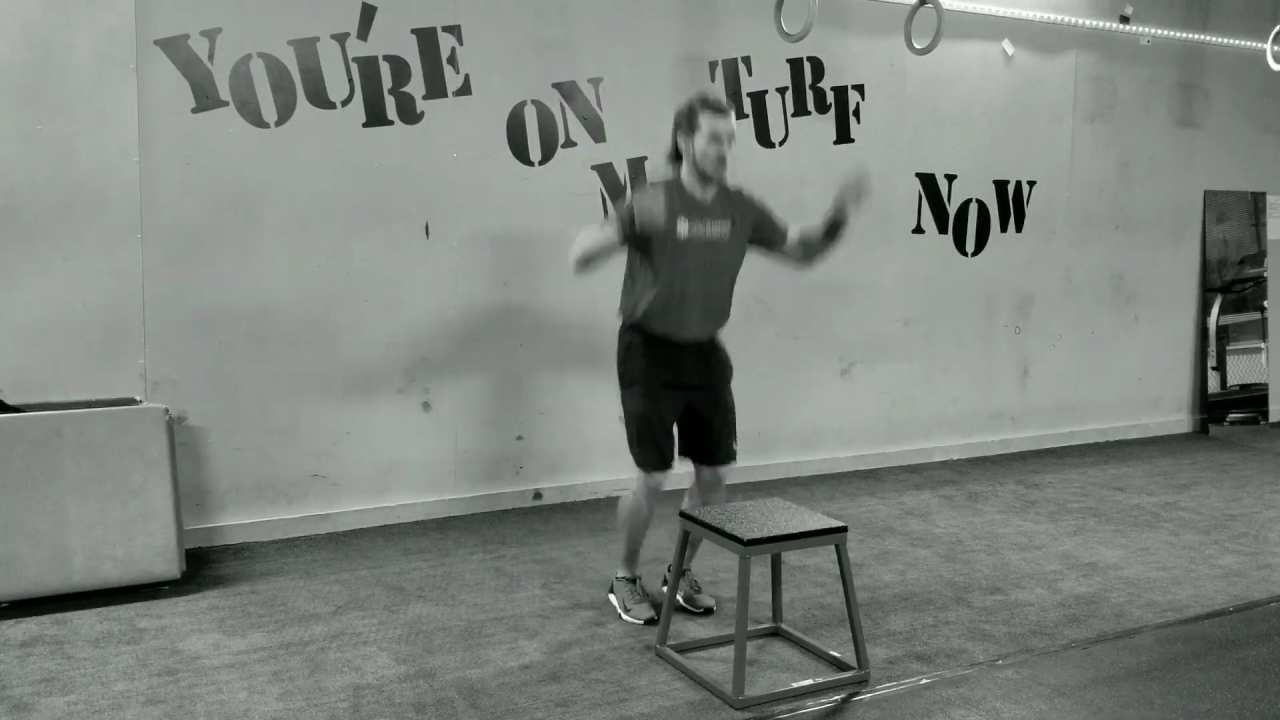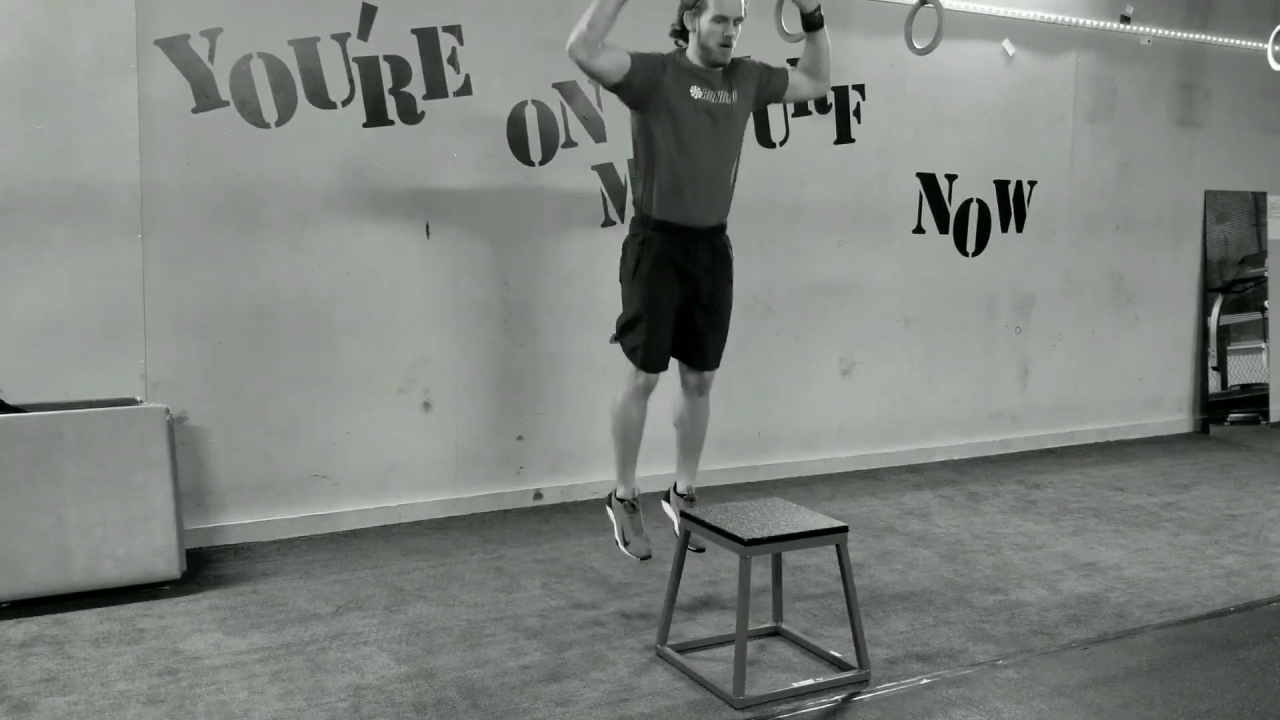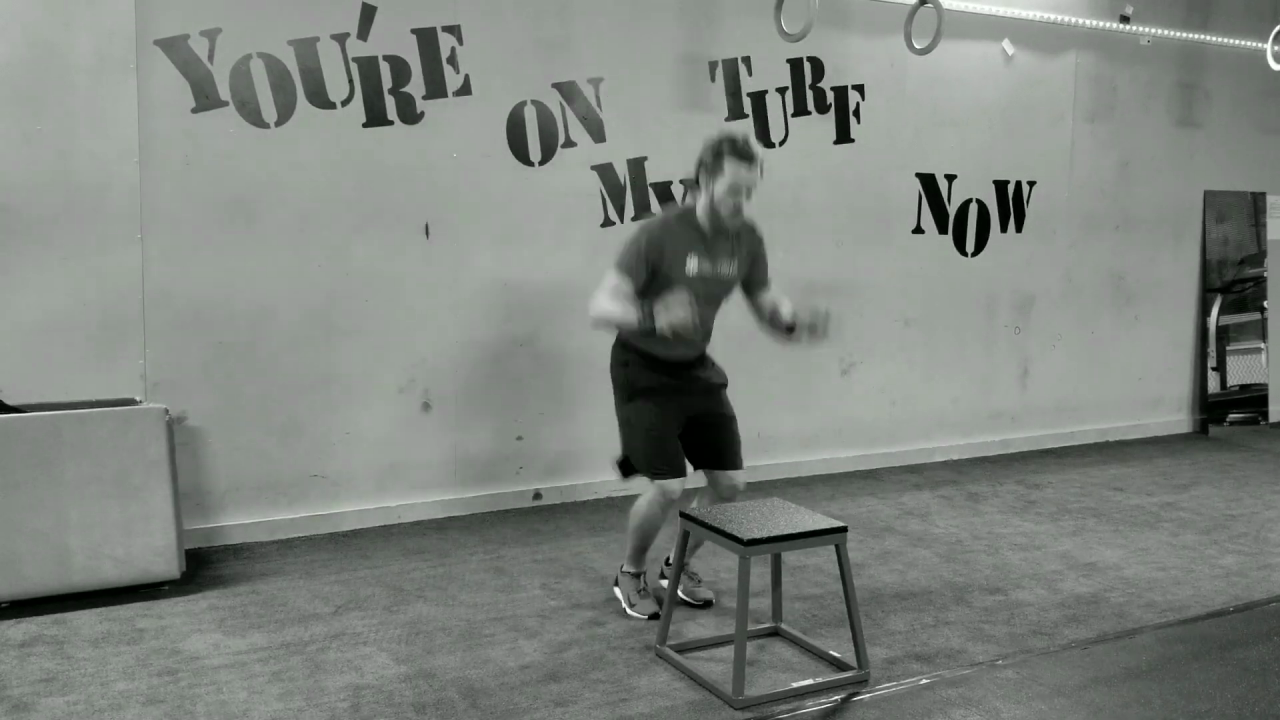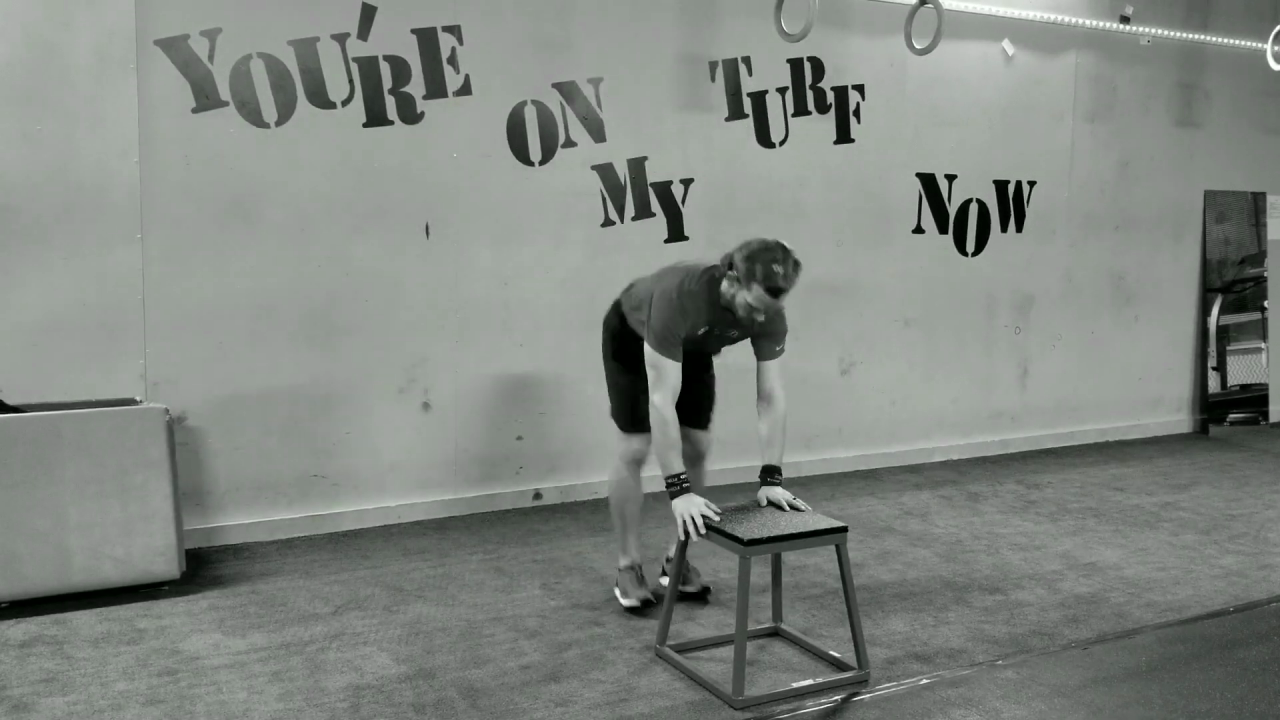
dt=0.3s
person 1, frame 1
left shoulder: (742, 208)
right shoulder: (654, 201)
left elbow: (801, 253)
right elbow: (580, 258)
left wrist: (836, 222)
right wrist: (633, 226)
left hip: (706, 355)
right hip: (650, 356)
left knee: (715, 477)
right knee: (653, 479)
left ankle: (683, 572)
right ankle: (626, 578)
person 1, frame 2
left shoulder: (746, 77)
right shoulder: (655, 72)
left elbow: (817, 84)
right elbow: (581, 51)
left hip: (713, 250)
right hip: (657, 247)
left knee: (699, 383)
right knee: (642, 379)
left ankle: (684, 493)
right ankle: (624, 498)
person 1, frame 3
left shoulder: (748, 239)
right shoulder: (658, 235)
left elbow: (767, 307)
right elbow: (602, 308)
left wrist: (796, 323)
right wrist: (654, 316)
left hip: (696, 369)
right hip: (644, 372)
left knee: (729, 482)
right knee: (667, 487)
left ankle: (678, 566)
right ankle: (630, 573)
person 1, frame 4
left shoulder: (768, 311)
right shoulder: (678, 292)
left elbow: (770, 395)
right elbow: (661, 397)
left wrist: (771, 477)
right wrist: (679, 490)
left hip: (692, 348)
right hip: (631, 331)
left knee: (697, 447)
right knee: (635, 450)
left ankle: (677, 558)
right ankle: (628, 566)
